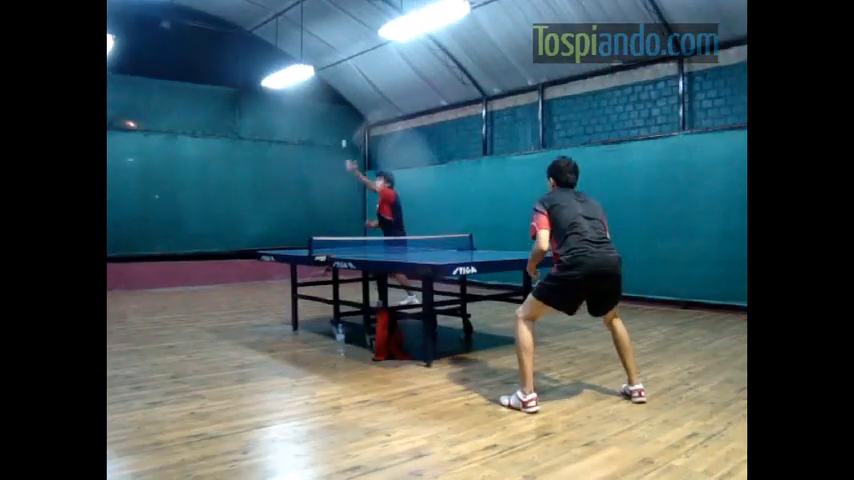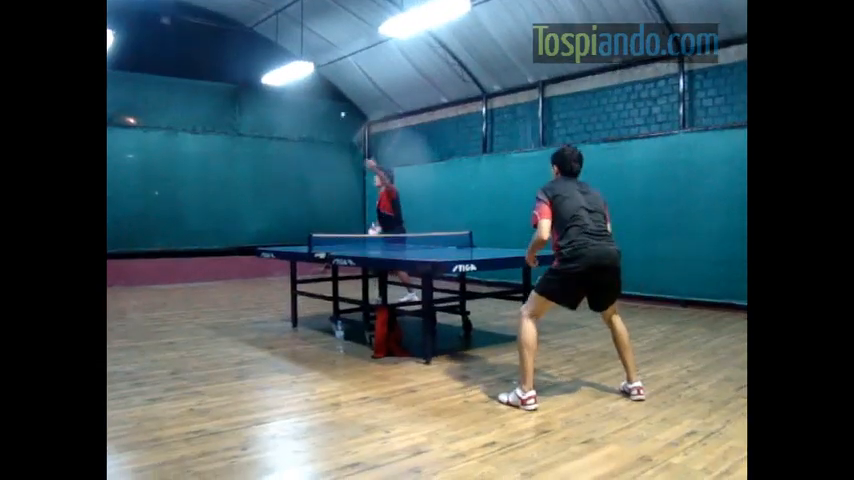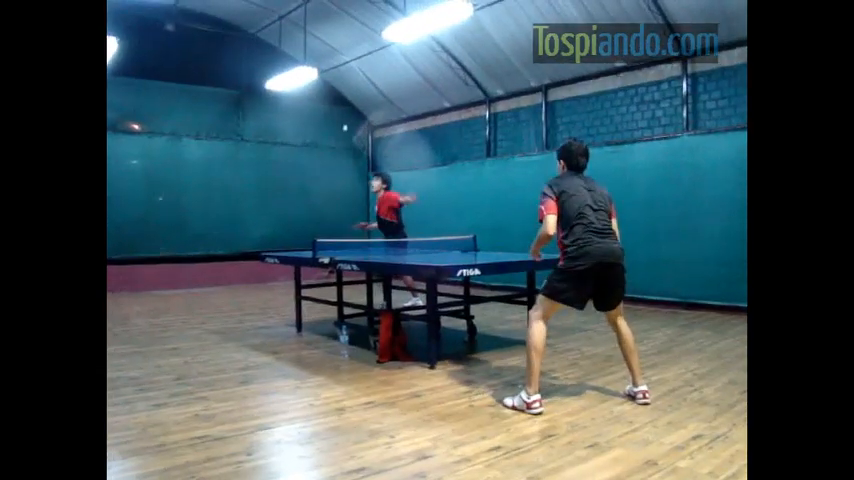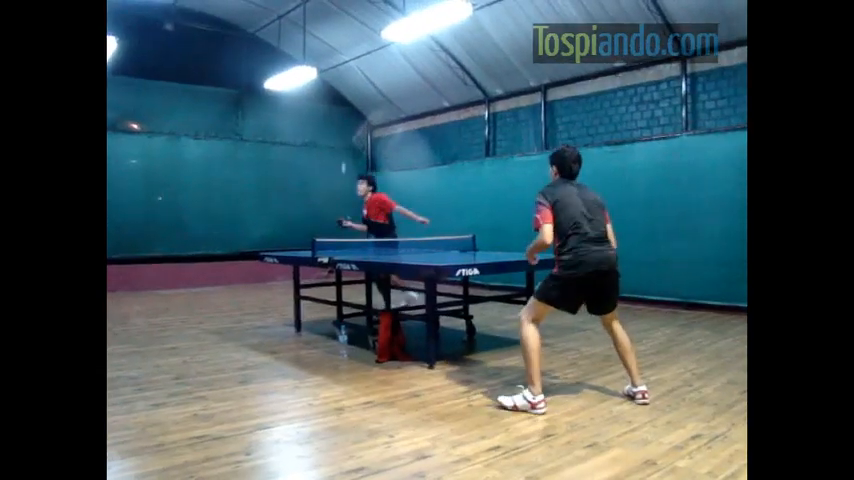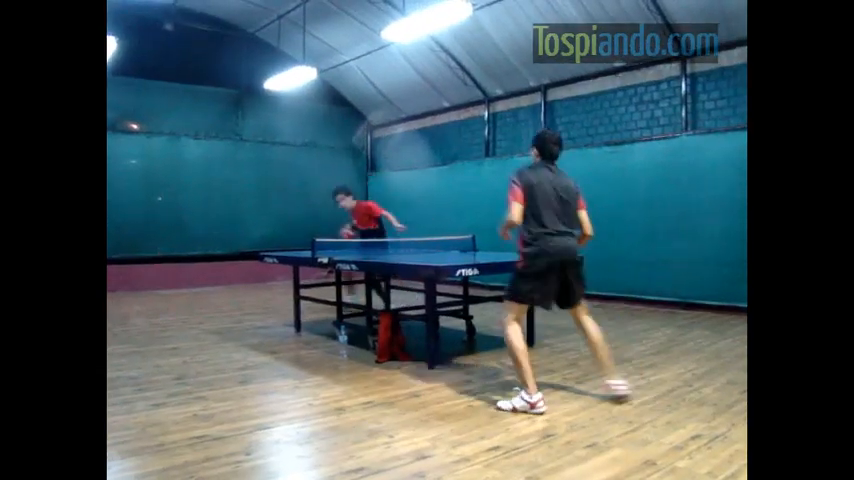
dt=0.2s
person 1, frame 1
left shoulder: (546, 202)
right shoulder: (592, 202)
left elbow: (542, 246)
left wrist: (531, 266)
left hip: (575, 265)
right hip: (610, 262)
left knee: (524, 317)
right knee: (612, 319)
left ankle: (527, 394)
right ankle: (635, 385)
person 1, frame 2
left shoulder: (548, 191)
right shoulder: (595, 194)
left elbow: (543, 235)
left wrist: (530, 253)
left hip: (575, 259)
right hip: (610, 256)
left knee: (528, 314)
right knee: (612, 316)
left ankle: (526, 391)
right ankle: (634, 383)
person 1, frame 3
left shoulder: (554, 186)
right shoulder: (601, 190)
left elbow: (549, 230)
left wrist: (534, 248)
left hip: (580, 258)
right hip: (613, 255)
left knee: (537, 316)
right knee: (617, 319)
left ankle: (531, 395)
right ankle: (639, 387)
person 1, frame 4
left shoulder: (548, 194)
right shoulder: (593, 196)
left elbow: (546, 239)
left wrist: (530, 252)
left hip: (574, 265)
right hip: (607, 263)
left knee: (528, 318)
right knee: (611, 323)
left ankle: (534, 395)
right ankle: (638, 386)
person 1, frame 5
left shoulder: (523, 175)
right shoulder: (569, 183)
left elbow: (514, 218)
right elbow: (587, 231)
left wrist: (503, 228)
left hip: (538, 256)
right hip: (568, 254)
left knee: (511, 321)
right knee: (582, 317)
left ankle: (531, 395)
right ankle: (614, 380)
person 2, frame 1
left shoulder: (389, 194)
right shoulder: (383, 199)
left elbow: (373, 186)
left wrist: (355, 171)
right wrist: (373, 224)
left ankle: (411, 296)
person 2, frame 2
left shoulder: (389, 192)
right shoulder: (383, 195)
left elbow: (387, 183)
left wrist: (375, 169)
right wrist: (379, 227)
left hip: (396, 234)
right hip: (389, 235)
left ankle: (411, 293)
person 2, frame 3
left shoulder: (390, 196)
right shoulder: (380, 201)
left elbow: (402, 200)
left wrist: (408, 199)
right wrist: (368, 225)
left hip: (397, 239)
right hip: (391, 239)
left ankle: (416, 299)
right ankle: (415, 298)
person 2, frame 4
left shoulder: (379, 198)
right shoulder: (366, 205)
left elbow: (397, 208)
left wrist: (417, 218)
right wrist: (351, 225)
right ankle: (409, 293)
person 2, frame 5
left shoulder: (366, 206)
right shoulder: (353, 213)
left elbow: (385, 214)
left wrist: (396, 224)
right wrist: (346, 231)
right ankle: (350, 298)
